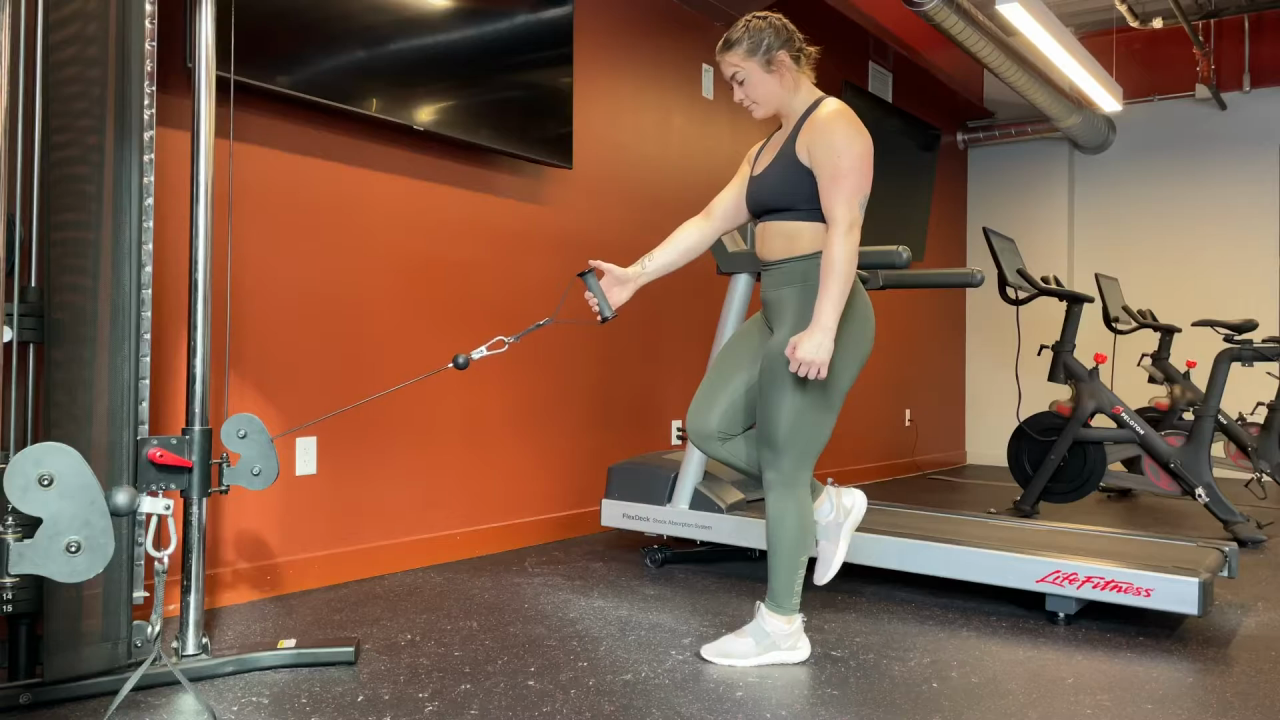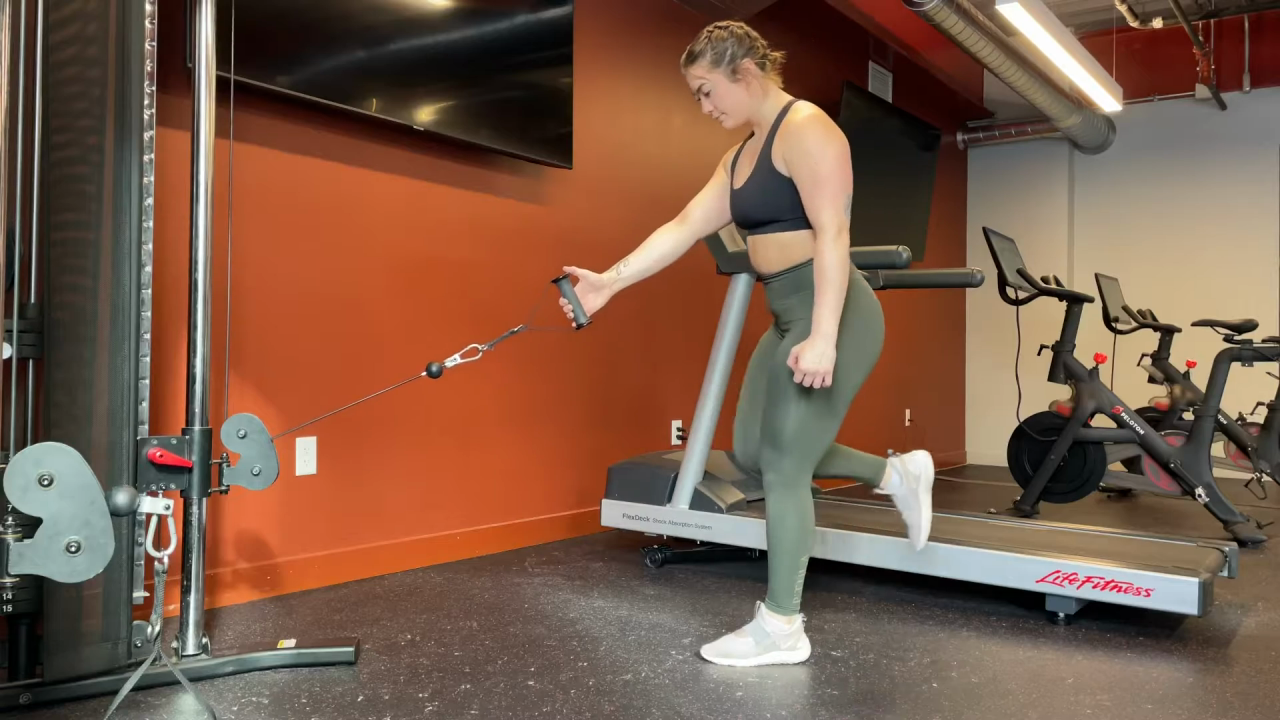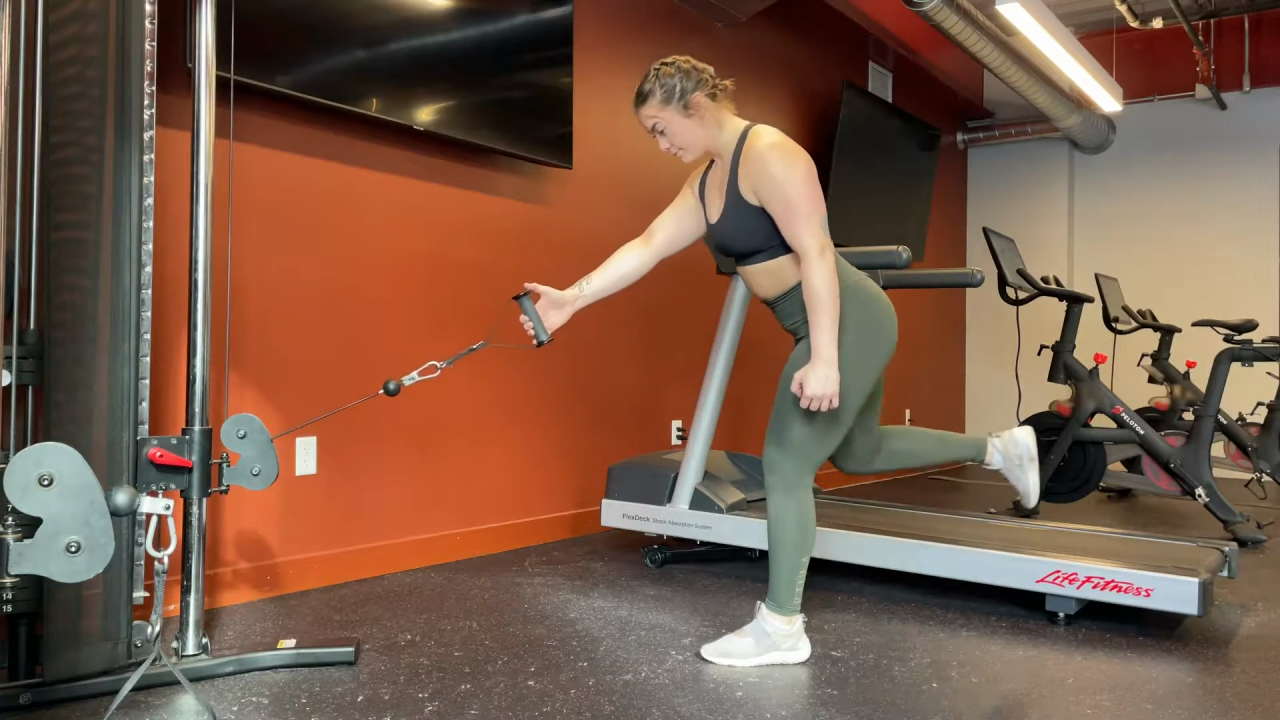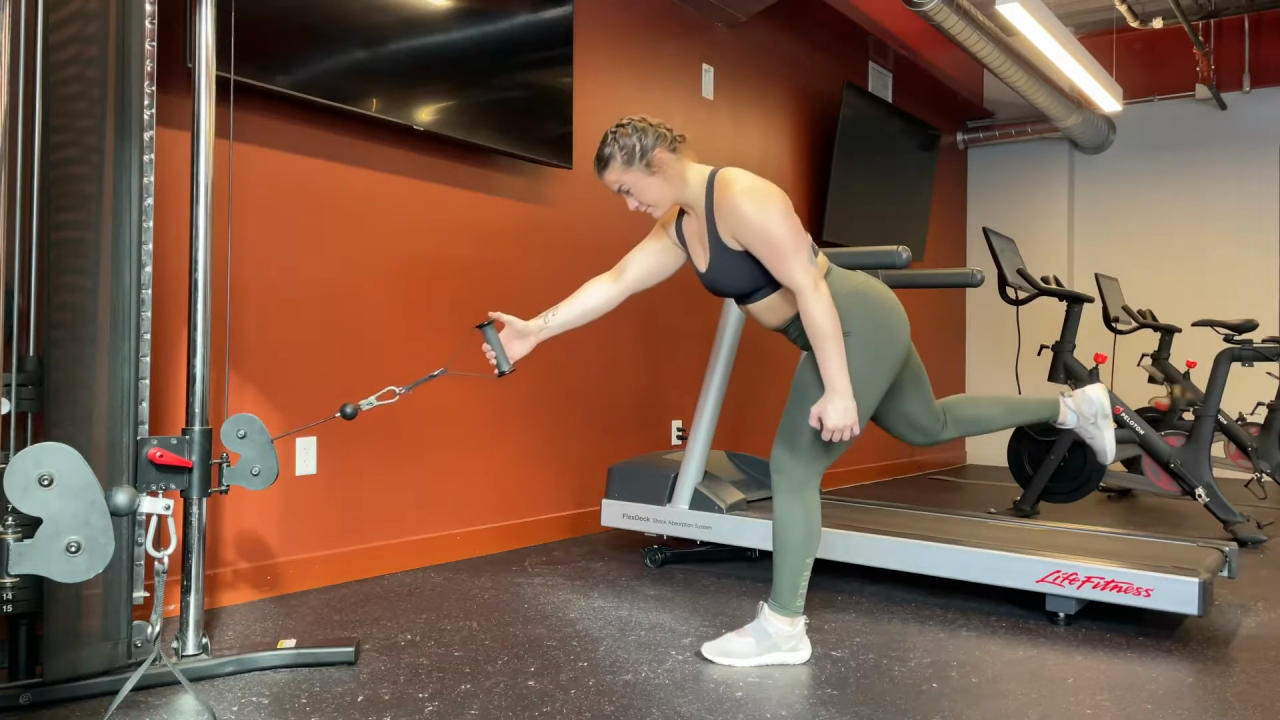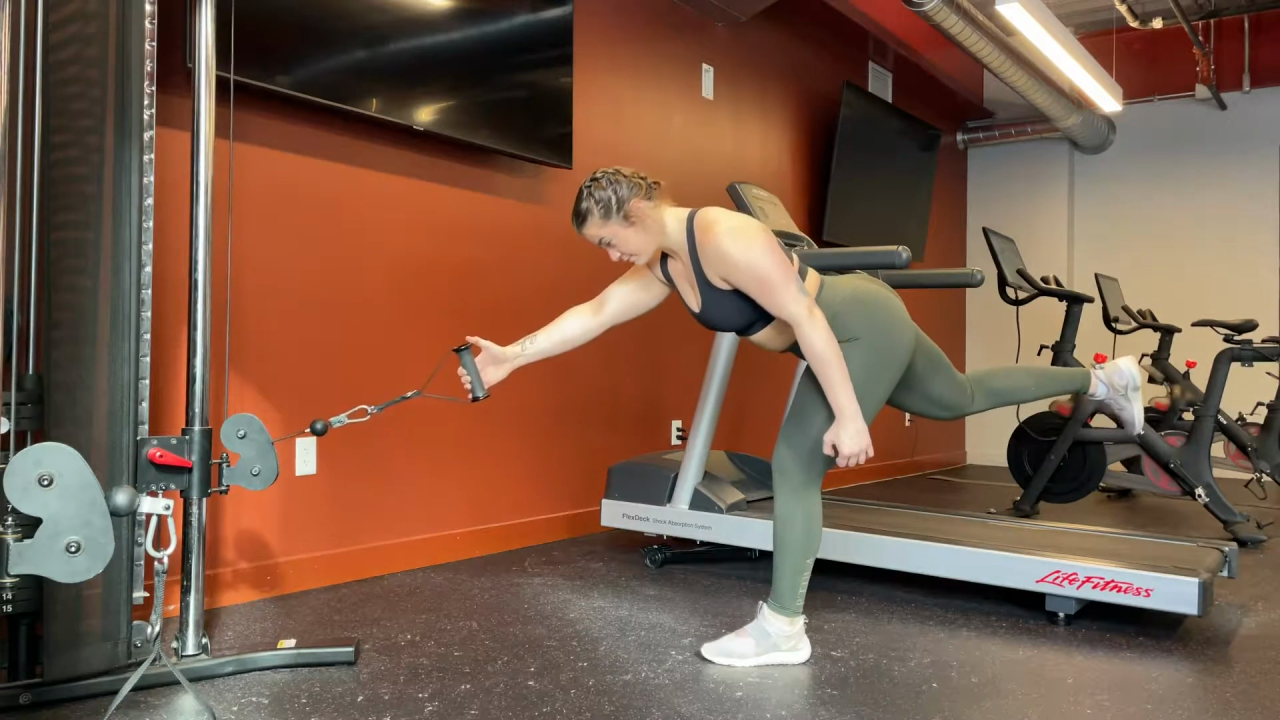
dt=0.4s
person 1, frame 1
left shoulder: (833, 123)
right shoulder: (769, 146)
left elbow: (845, 231)
right elbow: (709, 222)
left wrist: (822, 327)
right wrist: (635, 276)
left hip: (818, 315)
right hip: (776, 311)
left knee: (781, 467)
right knee: (709, 427)
left ankle: (781, 629)
right ankle: (827, 503)
person 1, frame 2
left shoulder: (806, 129)
right shoulder: (743, 154)
left elbow: (833, 237)
right elbow: (685, 227)
left wrist: (823, 337)
right wrist: (611, 282)
left hip: (830, 317)
right hip: (790, 318)
left knee: (782, 467)
right knee: (753, 450)
left ankle: (781, 629)
right ankle: (893, 473)
person 1, frame 3
left shoulder: (769, 155)
right shoulder: (706, 180)
left elbow: (817, 257)
right elbow: (647, 247)
left wrist: (824, 361)
right wrist: (572, 299)
left hip: (847, 322)
right hip: (819, 327)
left knee: (786, 467)
right knee: (855, 453)
left ankle: (782, 627)
right ankle: (997, 449)
person 1, frame 4
left shoulder: (741, 197)
right shoulder: (679, 225)
left elbow: (809, 288)
right elbow: (615, 282)
left wrist: (838, 391)
right wrist: (536, 330)
left hip: (860, 325)
right hip: (856, 328)
left knee: (793, 469)
right knee: (929, 426)
left ankle: (783, 628)
right ankle: (1069, 408)
person 1, frame 5
left shoulder: (722, 238)
right shoulder: (663, 264)
left elbow: (805, 318)
right elbow: (594, 313)
left wrist: (847, 416)
right wrist: (511, 357)
left hip: (866, 329)
right hip: (863, 325)
left knee: (795, 468)
right knee: (959, 398)
left ankle: (782, 627)
right ankle: (1100, 381)
